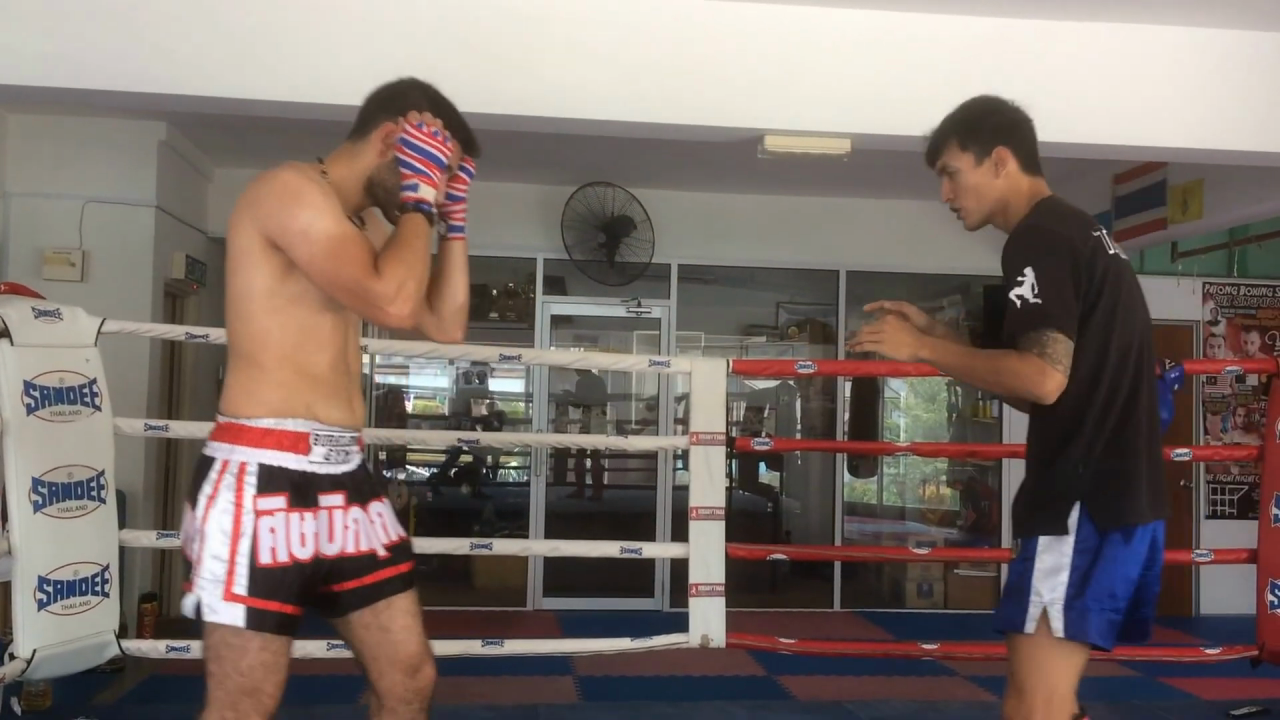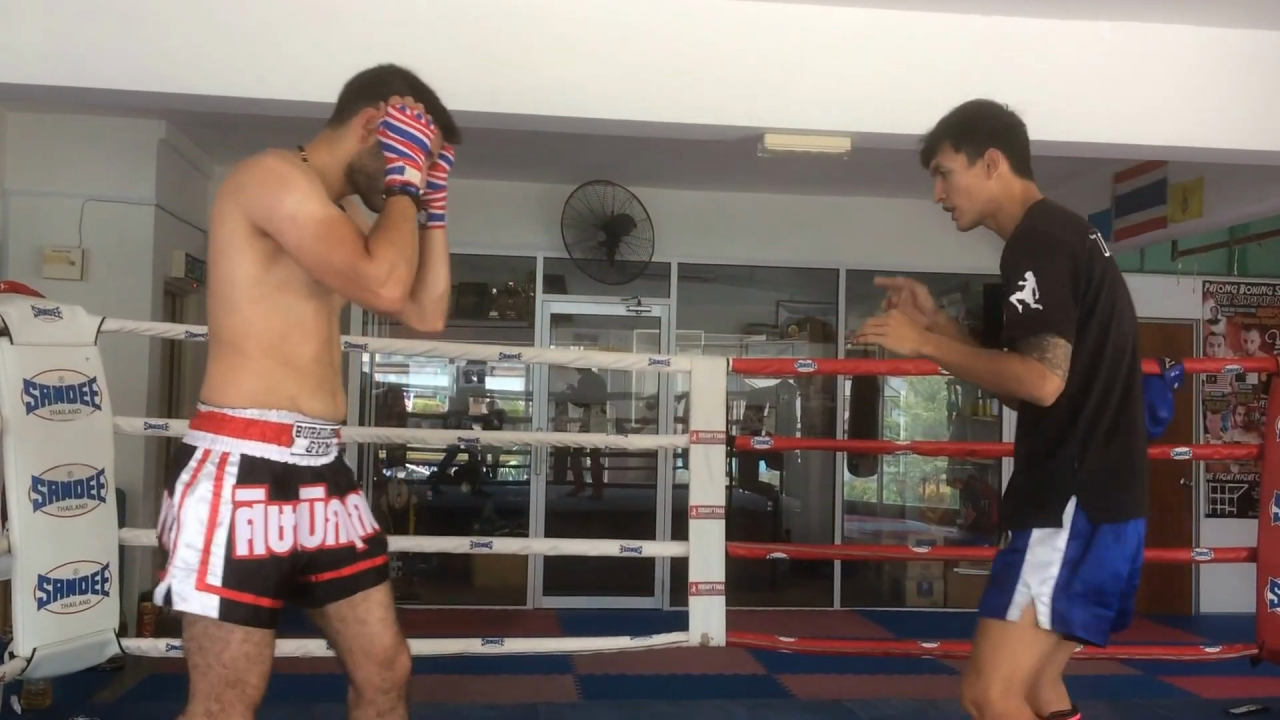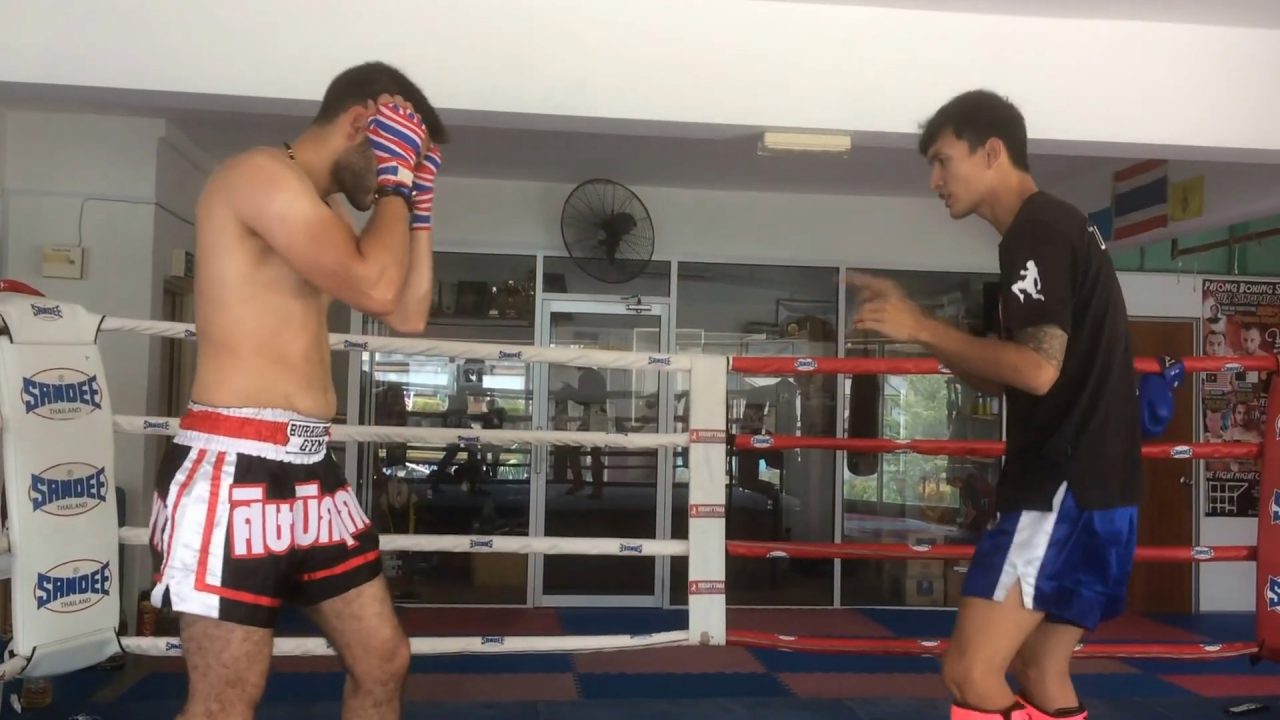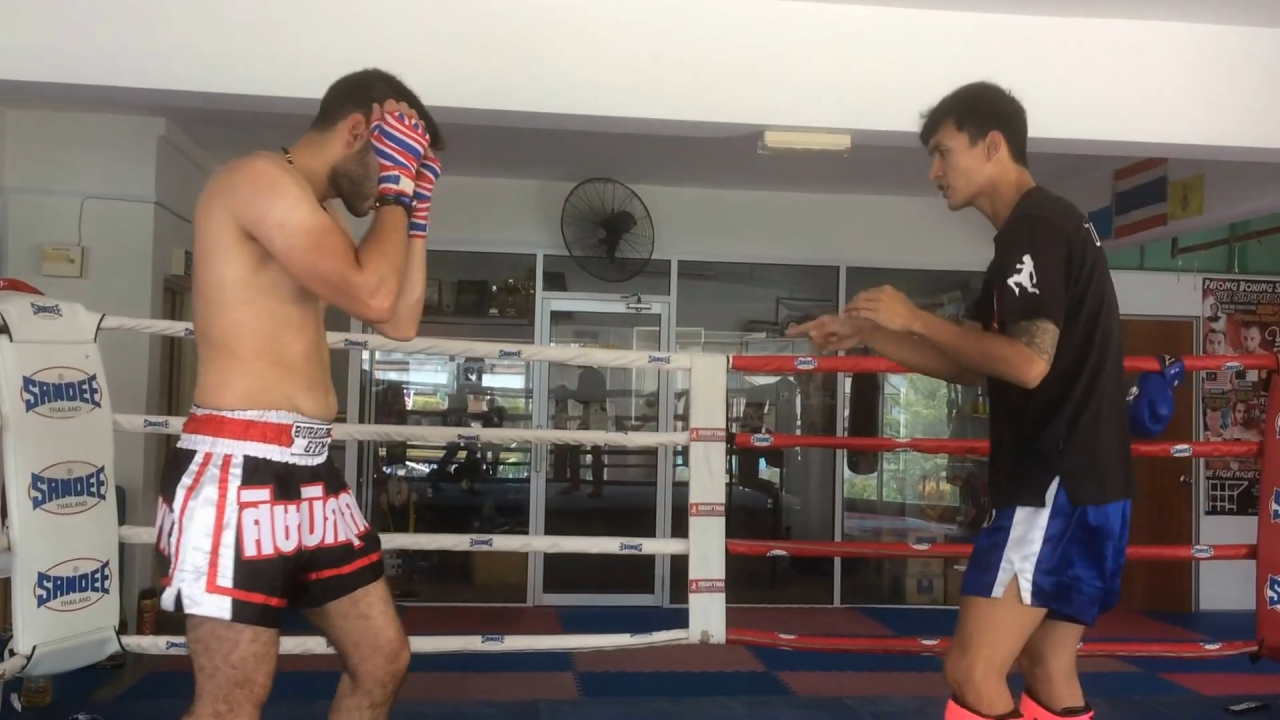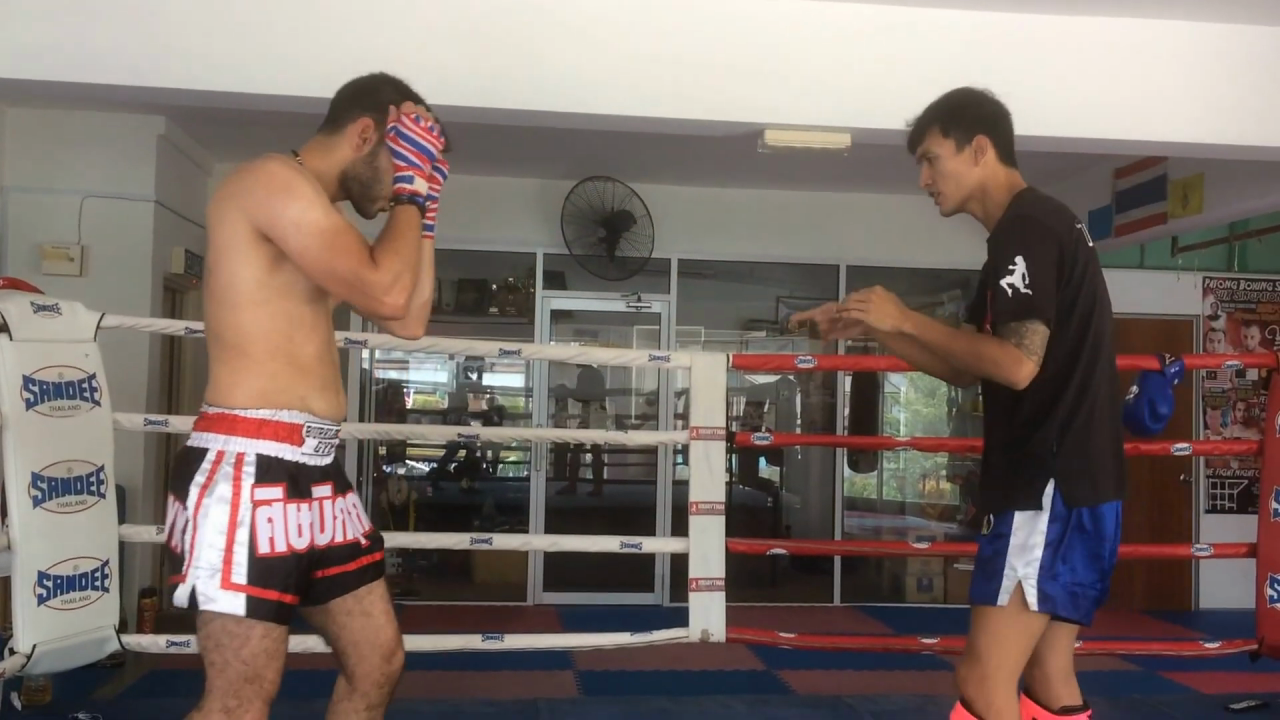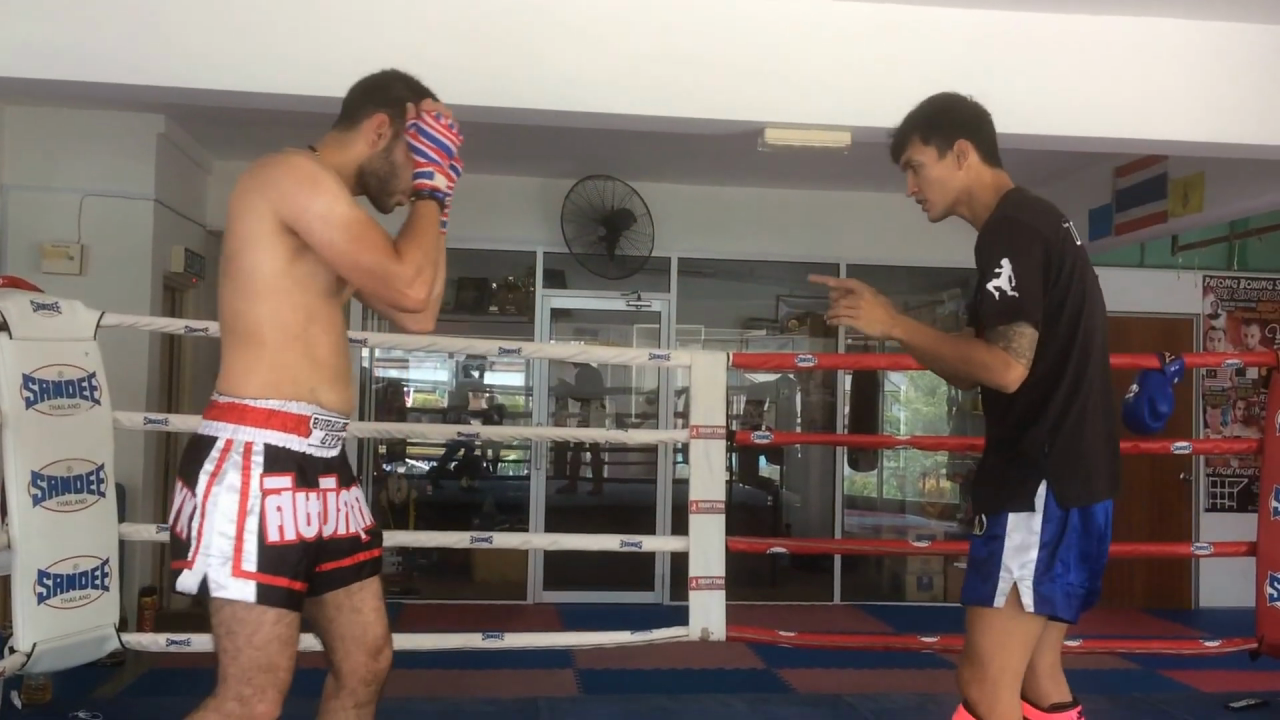
dt=0.1s
person 1, frame 1
left shoulder: (355, 228)
right shoulder: (290, 189)
left elbow: (446, 325)
right elbow: (392, 302)
left wrist: (450, 214)
right wrist: (420, 196)
left hip: (342, 478)
right hip: (265, 476)
person 1, frame 2
left shoulder: (334, 216)
right shoulder: (274, 174)
left elbow: (426, 313)
right elbow: (383, 285)
left wrist: (430, 202)
right wrist: (404, 179)
left hip: (320, 470)
right hip: (244, 469)
person 1, frame 3
left shoulder: (319, 213)
right shoulder: (261, 174)
left elbow: (409, 314)
right elbow: (374, 287)
left wrist: (417, 202)
right wrist: (395, 178)
left hip: (308, 469)
right hip: (233, 466)
left knee: (382, 660)
person 1, frame 4
left shoulder: (314, 218)
right shoulder: (259, 178)
left elbow: (401, 320)
right elbow: (372, 296)
left wrist: (415, 210)
right wrist: (396, 187)
left hip: (309, 471)
right hip: (238, 470)
left knee: (383, 660)
person 1, frame 5
left shoulder: (318, 219)
right shoulder: (272, 182)
left elbow: (408, 320)
right elbow: (386, 294)
left wrist: (420, 206)
right wrist: (411, 187)
left hip: (315, 472)
right hip: (248, 470)
left knee: (377, 662)
person 1, frame 6
left shoulder: (331, 214)
right shoulder: (295, 174)
left elbow: (420, 315)
right elbow: (408, 286)
left wrist: (434, 200)
right wrist: (430, 181)
left hip: (321, 463)
right hip: (257, 460)
left knee: (366, 660)
person 2, frame 1
left shoulder: (1038, 242)
right shoulder: (1078, 236)
left elbow: (1041, 379)
left wrist: (923, 350)
right wrist: (934, 335)
left hip: (1082, 503)
right hip: (1119, 498)
person 2, frame 2
left shoulder: (1037, 244)
right shoulder: (1069, 239)
left elbow: (1040, 381)
left wrist: (926, 343)
right wrist: (934, 323)
left hip: (1075, 499)
right hip: (1103, 496)
person 2, frame 3
left shoulder: (1036, 235)
right shoulder: (1053, 234)
left elbow: (1037, 370)
right elbow: (1000, 369)
left wrist: (924, 327)
right wrist: (904, 317)
left hip: (1063, 487)
right hip: (1095, 487)
person 2, frame 4
left shoulder: (1034, 228)
right shoulder: (1043, 229)
left elbow: (1028, 363)
right elbow: (970, 363)
left wrist: (916, 317)
right wrist: (867, 333)
left hip: (1055, 484)
right hip: (1081, 484)
person 2, frame 5
left shoulder: (1027, 229)
right shoulder: (1039, 227)
left elbow: (1014, 364)
right elbow: (966, 364)
left wrist: (905, 318)
right wrist: (872, 325)
left hip: (1048, 485)
right hip: (1074, 482)
person 2, frame 6
left shoulder: (1011, 231)
right shoulder: (1033, 227)
left elbow: (1005, 368)
right elbow: (973, 364)
left wrist: (897, 322)
right wrist: (878, 317)
left hip: (1042, 485)
right hip: (1068, 482)
